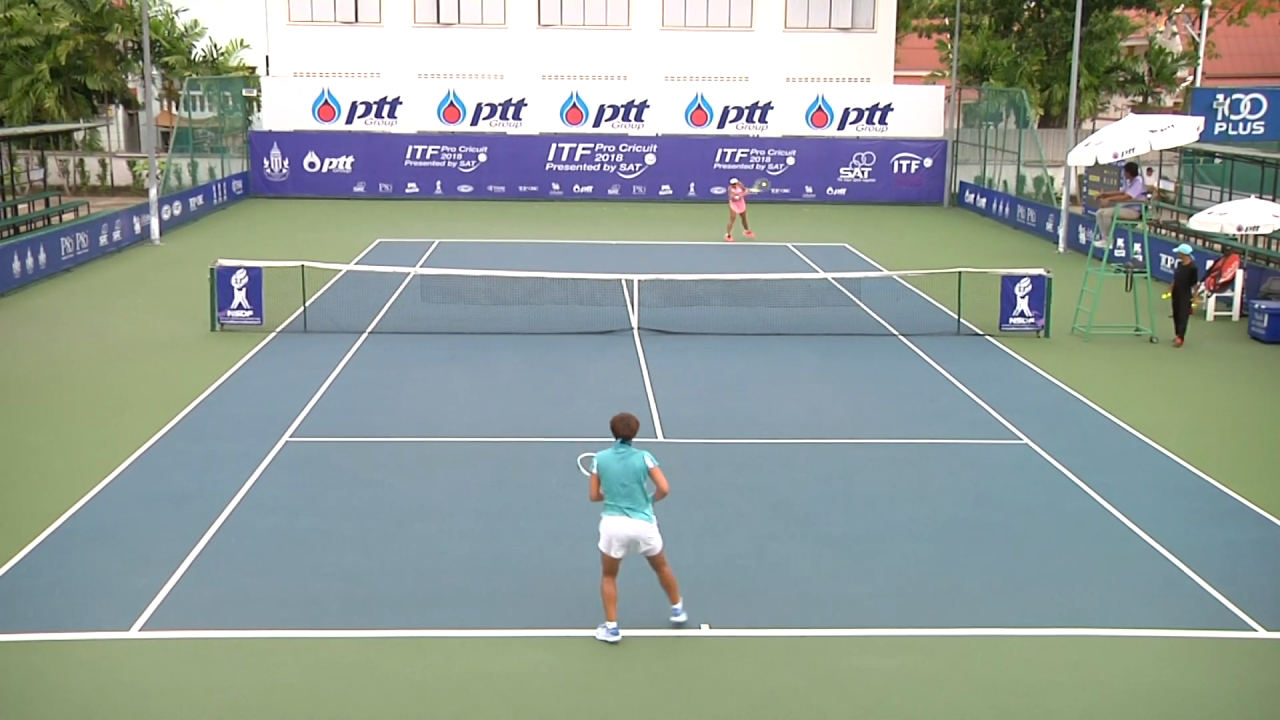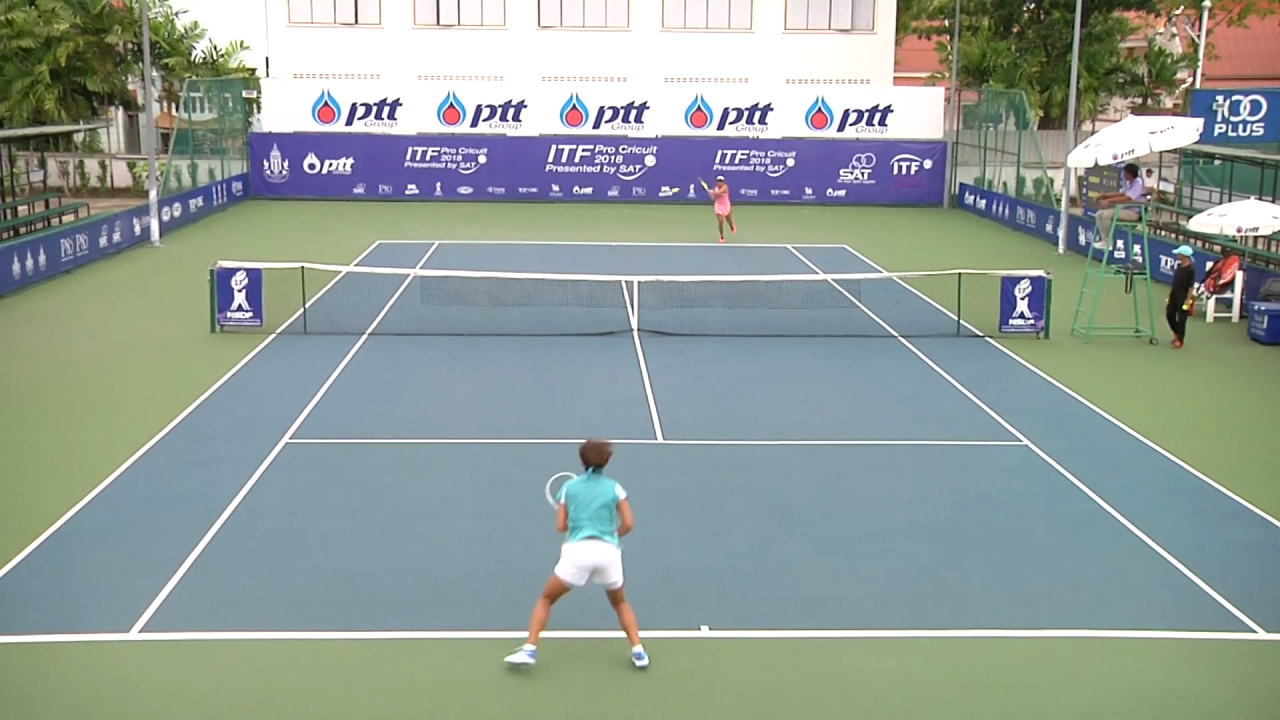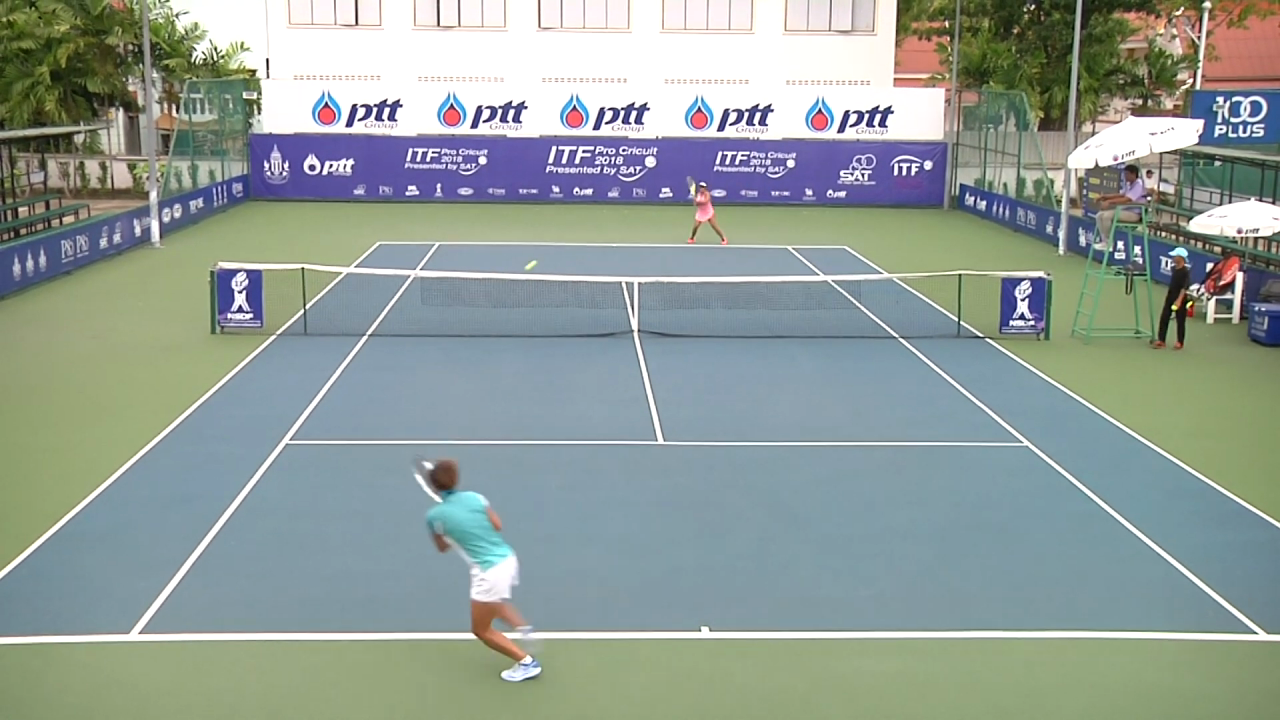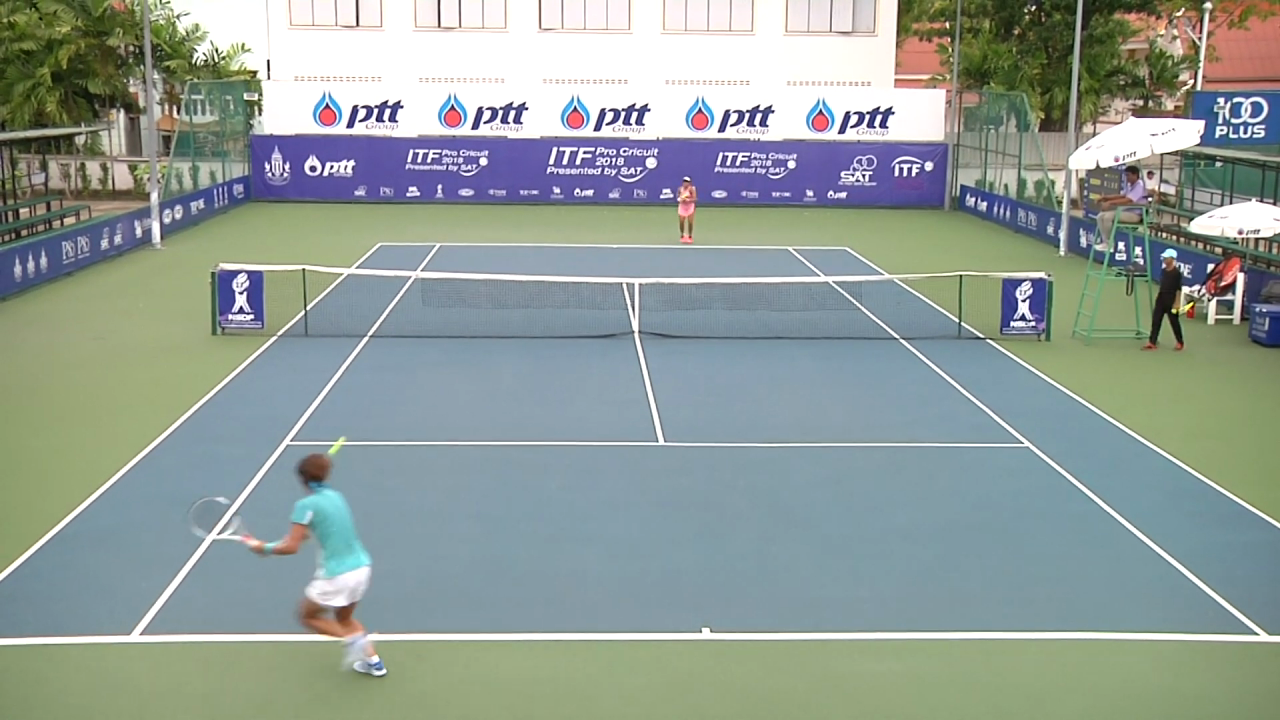
dt=0.3s
person 1, frame 1
left shoulder: (600, 458)
right shoulder: (643, 457)
left elbow: (593, 496)
right elbow: (664, 489)
left hip: (613, 525)
right hip: (643, 525)
left knee: (608, 576)
right knee: (661, 567)
left ankle: (611, 627)
right ankle: (677, 610)
person 1, frame 2
left shoulder: (569, 487)
right shoulder: (614, 487)
left elbow: (561, 526)
right elbow: (628, 524)
left hip: (578, 553)
right hip: (608, 553)
left knee: (545, 600)
right knee: (620, 603)
left ankle: (529, 650)
right ankle: (638, 651)
person 1, frame 3
left shoulder: (435, 515)
right shoulder: (475, 498)
left elbow: (442, 547)
left hip: (491, 571)
right hip: (507, 559)
left knee: (481, 630)
right knee: (493, 602)
left ankle: (527, 663)
right ankle: (522, 628)
person 1, frame 4
left shoulder: (307, 505)
right shoulder: (335, 496)
left elbow: (292, 547)
left wrist: (263, 548)
left hip: (338, 575)
right hip: (362, 567)
left knee: (306, 617)
right knee: (344, 619)
left ankle: (353, 639)
right ankle: (373, 661)
